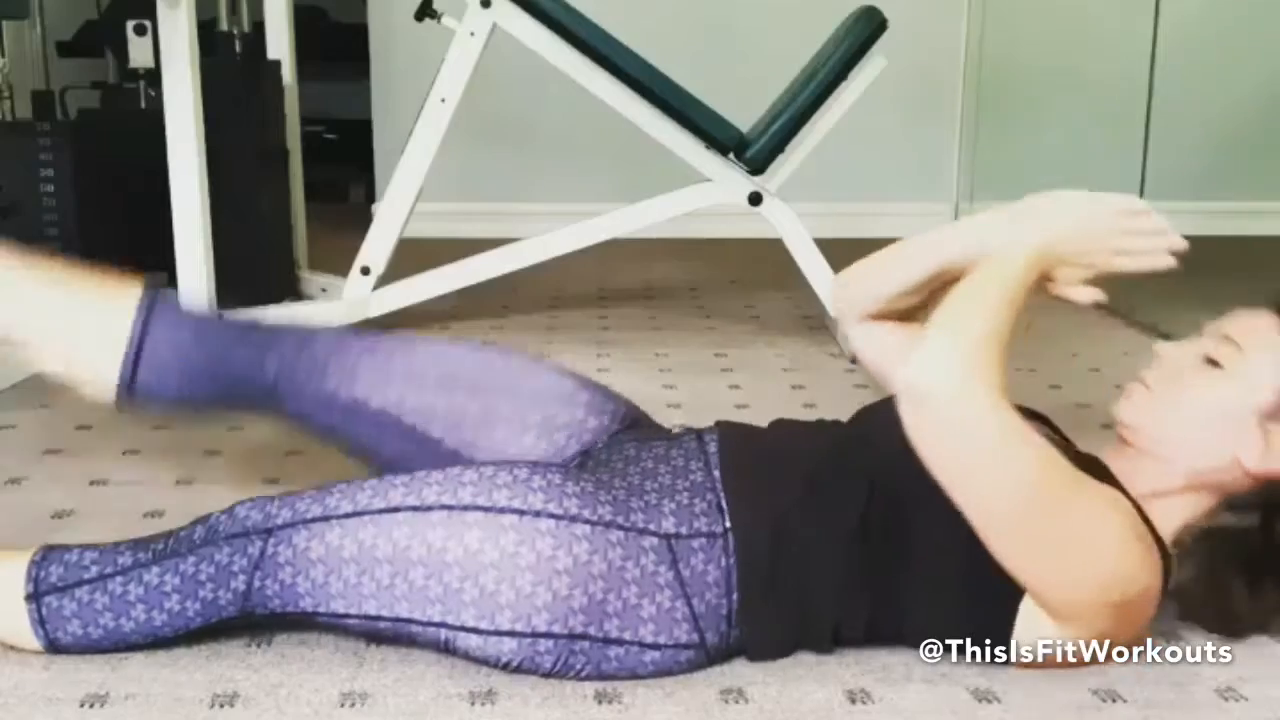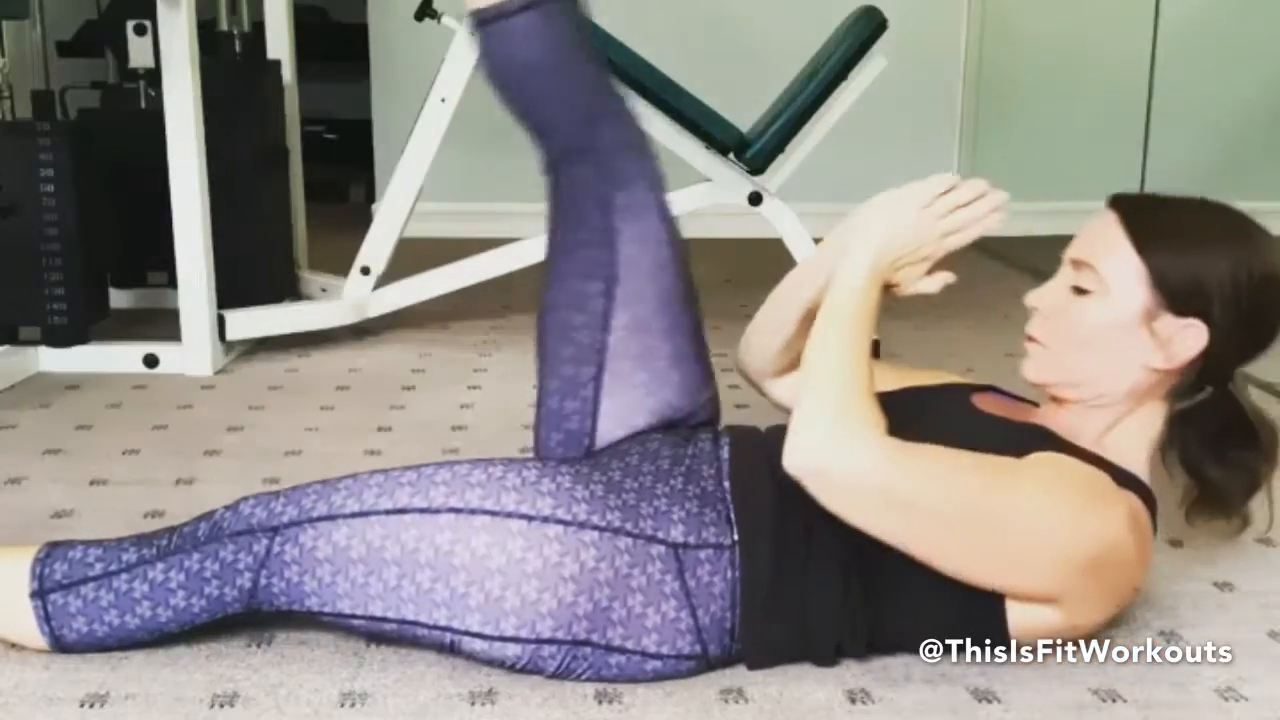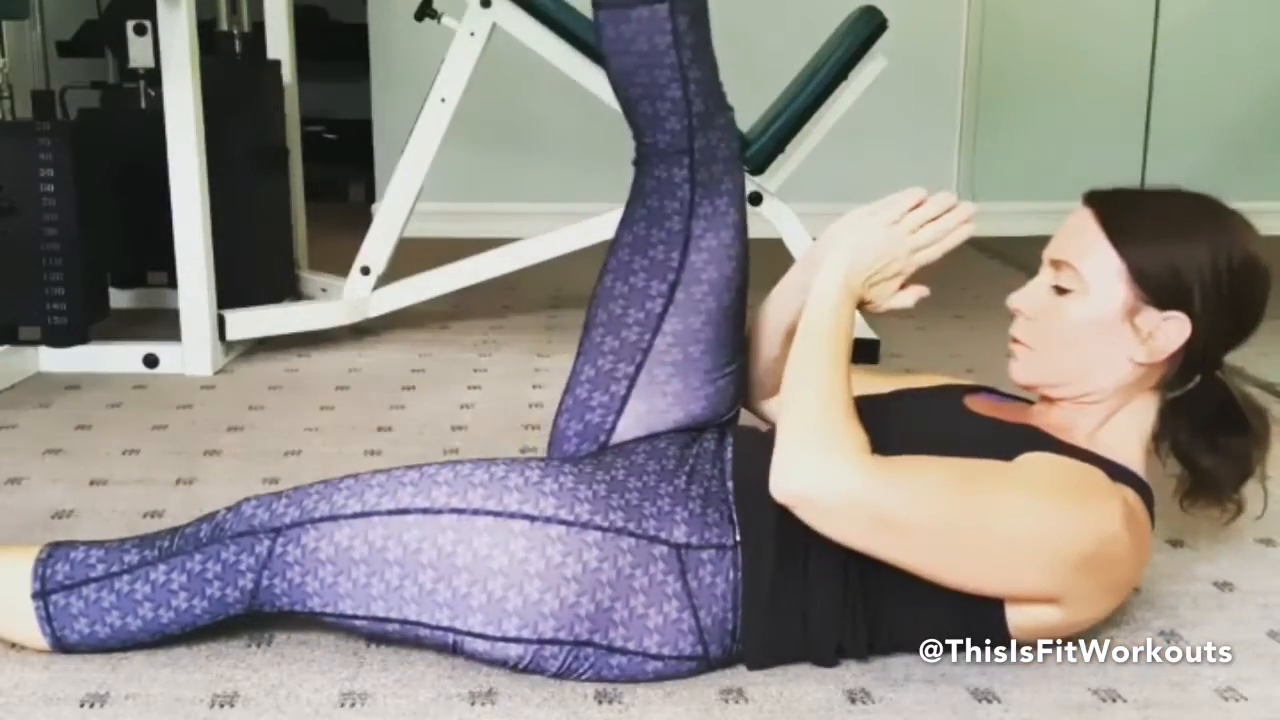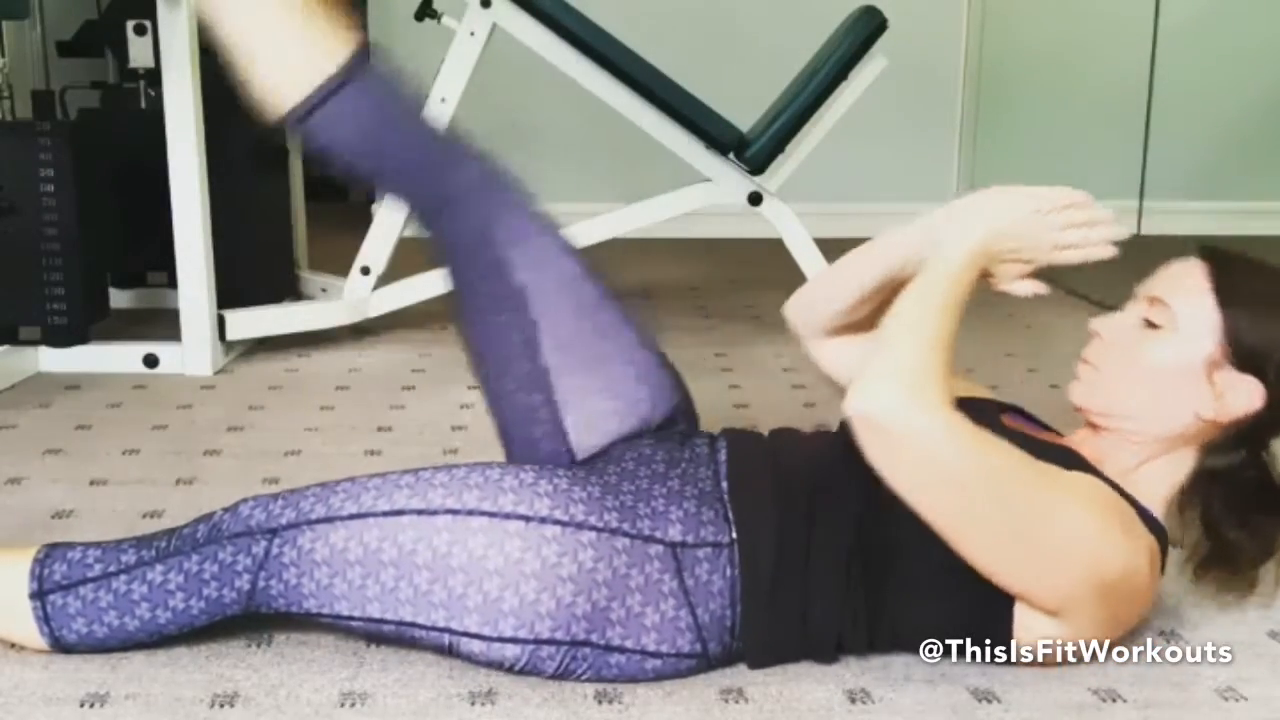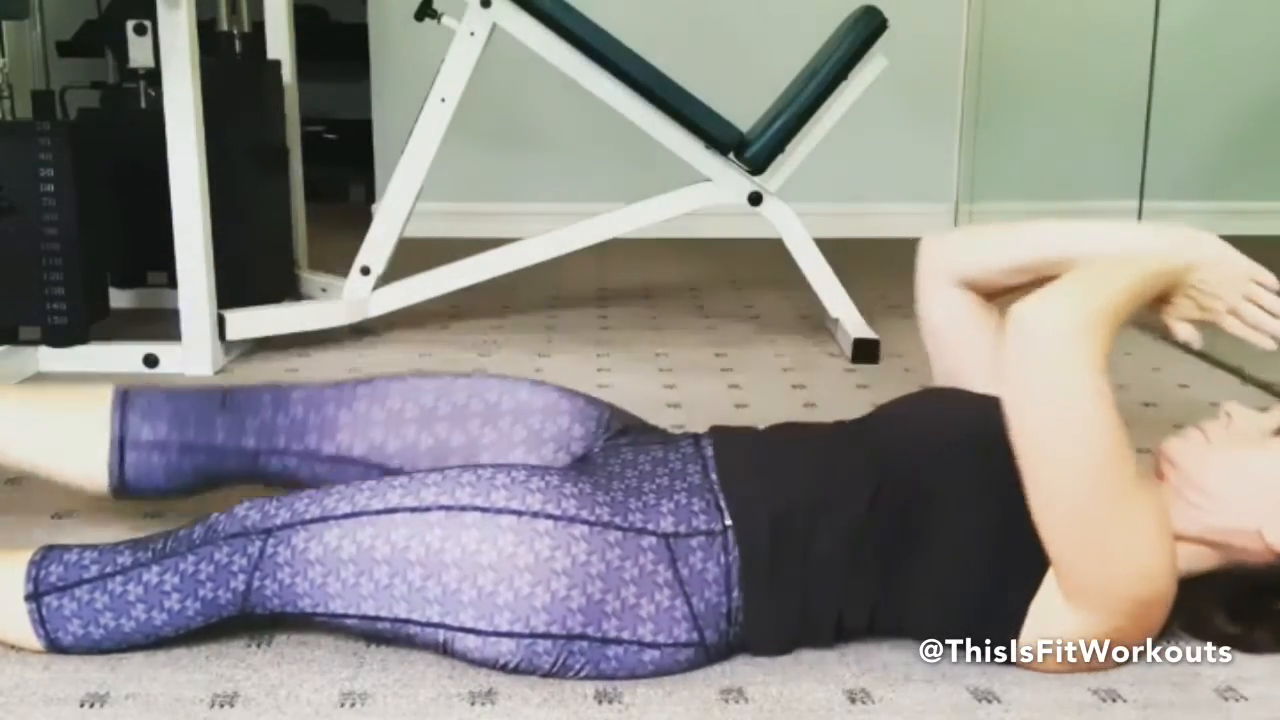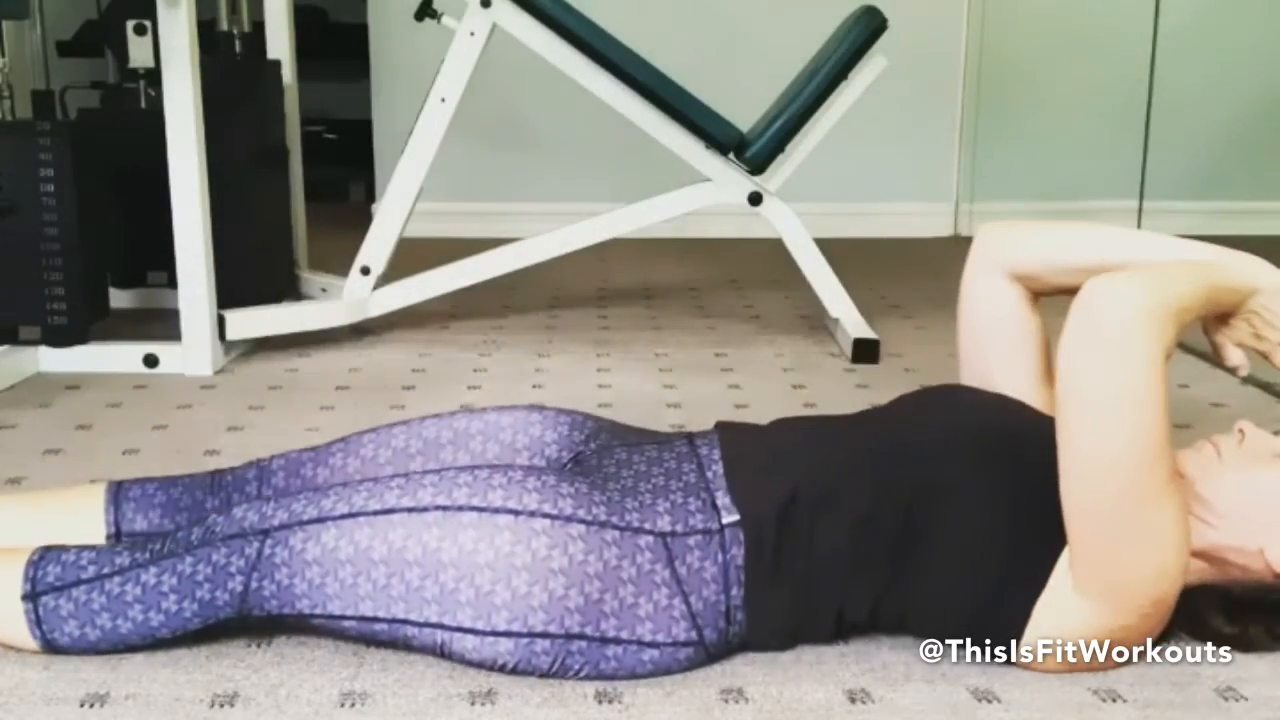
dt=0.5s
person 1, frame 1
left shoulder: (1102, 569)
right shoulder: (1043, 470)
left elbow: (931, 392)
right elbow: (862, 301)
left wrist: (1033, 255)
right wrist: (1015, 233)
left hip: (670, 579)
right hip: (671, 473)
left knee: (263, 551)
right knee: (271, 359)
person 1, frame 2
left shoulder: (1091, 531)
right shoulder: (1033, 427)
left elbow: (832, 458)
right elbow: (774, 358)
left wrist: (866, 266)
right wrist: (854, 247)
left hip: (664, 579)
right hip: (667, 467)
left knee: (259, 545)
right knee: (599, 154)
person 1, frame 3
left shoulder: (1089, 526)
right shoulder: (1025, 418)
left elbow: (817, 481)
right elbow: (768, 380)
left wrist: (838, 279)
right wrist: (826, 272)
left hip: (671, 578)
right hip: (668, 469)
left knee: (261, 544)
right knee: (687, 162)
person 1, frame 4
left shoulder: (1102, 553)
right shoulder: (1048, 457)
left elbow: (888, 425)
right elbow: (819, 325)
left wrist: (965, 247)
right wrist: (945, 237)
left hip: (667, 580)
right hip: (668, 472)
left knee: (258, 546)
right knee: (460, 190)
person 1, frame 5
left shoulder: (1117, 580)
right shoulder: (1052, 477)
left elbow: (1050, 334)
right elbow: (949, 265)
left wrist: (1160, 265)
right wrist: (1154, 246)
left hip: (668, 568)
right hip: (657, 467)
left knee: (245, 552)
right knee: (257, 422)
person 1, frame 6
left shoulder: (1126, 580)
right shoulder: (1064, 470)
left elbow: (1113, 321)
right elbow: (1000, 258)
left hip: (670, 570)
right hip: (662, 471)
left knee: (243, 560)
right knee: (243, 498)
